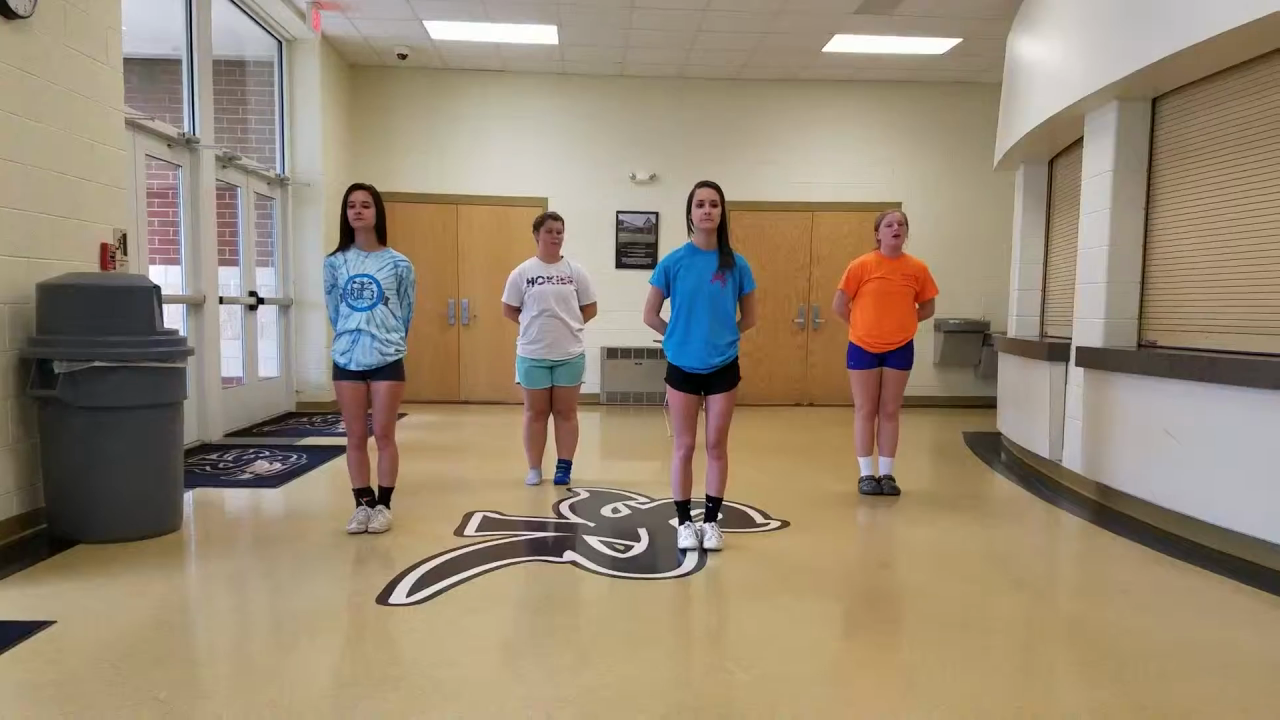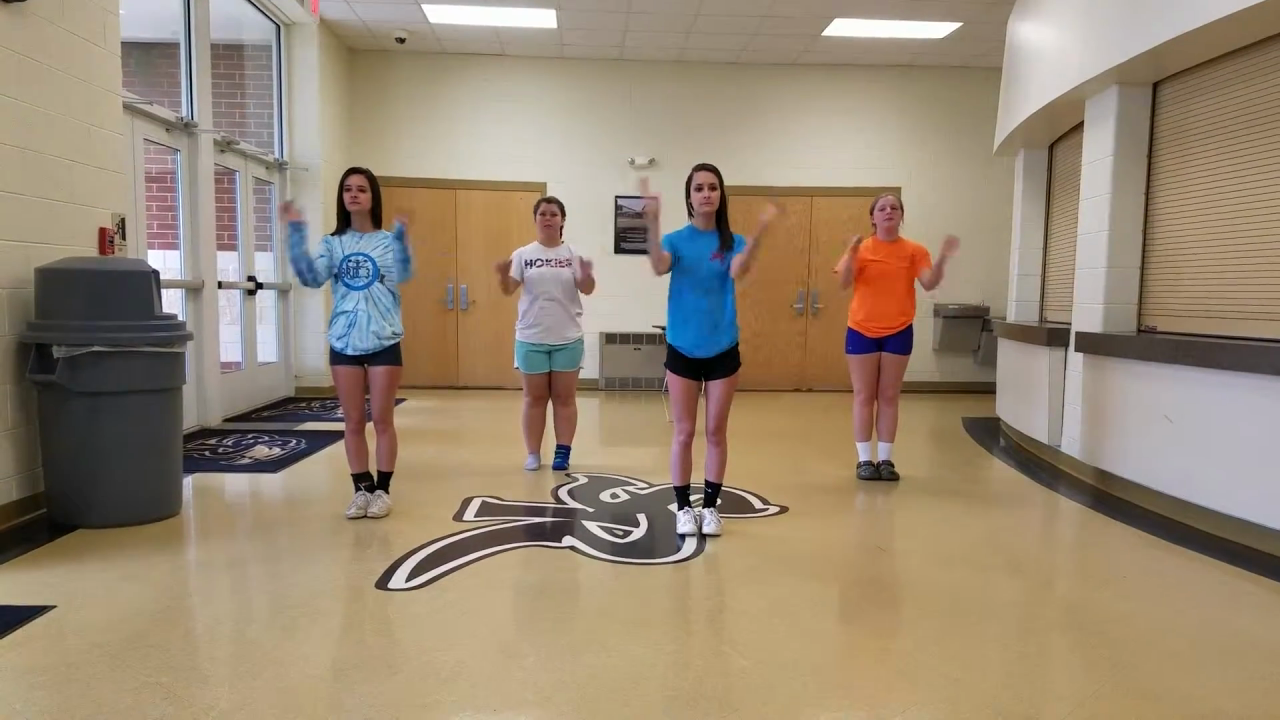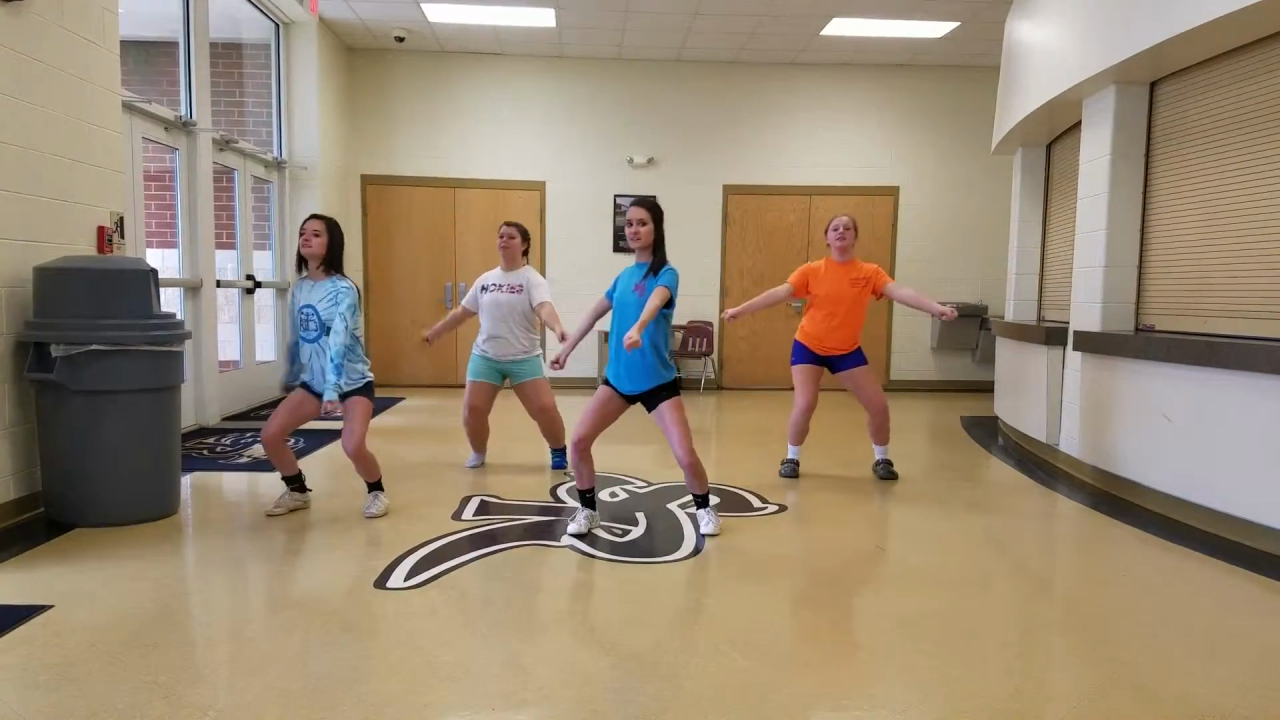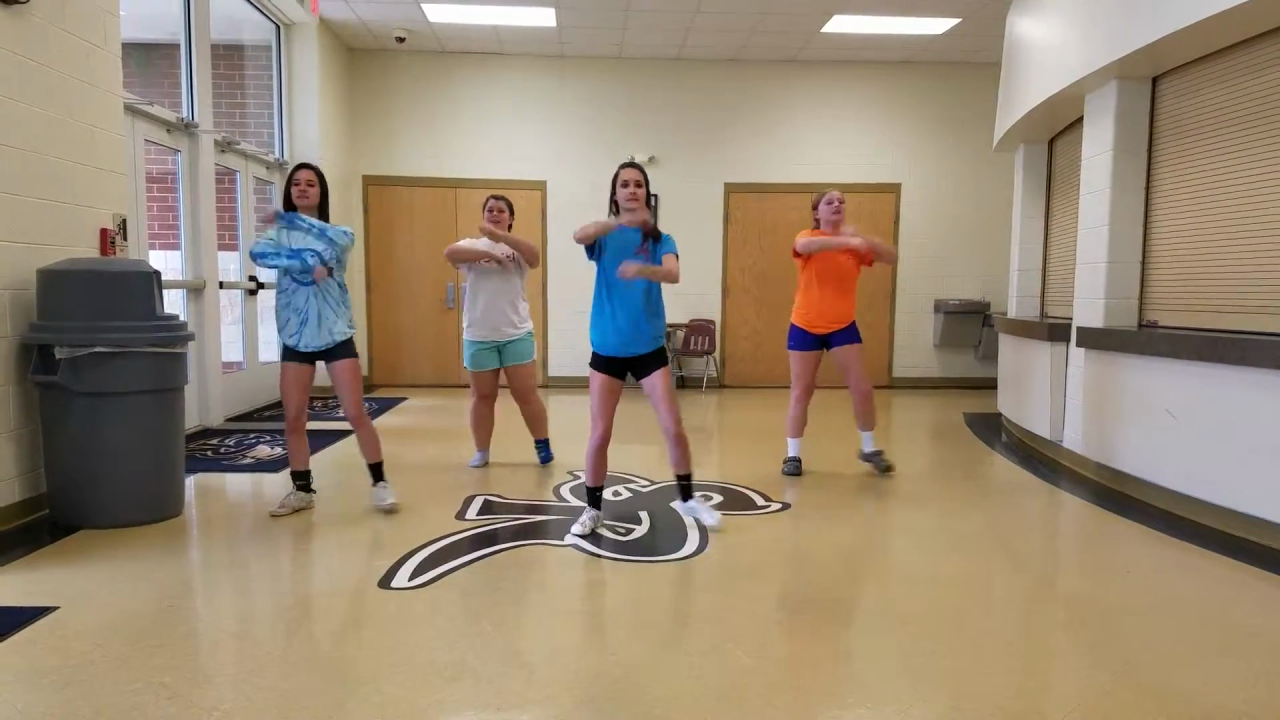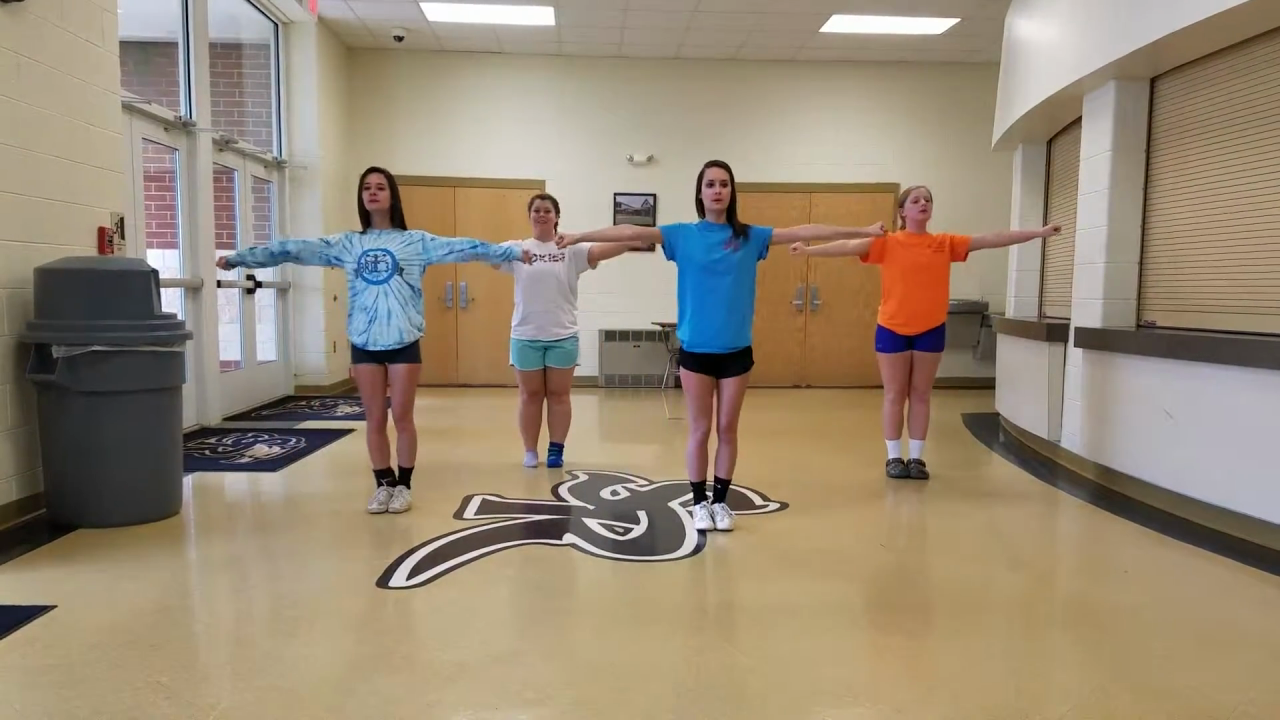
dt=1s
person 1, frame 1
left shoulder: (736, 265)
right shoulder: (672, 263)
left elbow: (748, 318)
right elbow: (650, 315)
left wrist: (720, 336)
right wrist: (681, 337)
left hip: (723, 368)
right hip: (682, 367)
left knee: (716, 447)
right knee: (684, 447)
left ankle: (711, 521)
right ankle: (684, 522)
person 1, frame 2
left shoulder: (734, 241)
right shoulder: (674, 239)
left elbow: (737, 272)
right elbow: (659, 268)
left wrist: (761, 230)
right wrist: (652, 219)
left hip: (722, 349)
right hip: (682, 349)
left knee: (716, 432)
right knee: (684, 432)
left ankle: (710, 507)
right ankle: (684, 508)
person 1, frame 3
left shoulder: (666, 274)
right shoulder: (624, 276)
left elbow: (654, 305)
right elbow: (594, 314)
left wrist: (637, 328)
right wrist: (567, 349)
left hip: (658, 381)
right hip: (617, 378)
left knee: (686, 456)
right knee: (578, 441)
left ankle: (703, 509)
right ankle: (587, 509)
person 1, frame 4
left shoulder: (661, 240)
right shoulder: (604, 233)
left elbow: (674, 274)
right elbow: (581, 235)
left wrist: (643, 269)
right wrist: (616, 219)
left hip: (650, 349)
right hip: (607, 349)
left knee: (674, 431)
right knee: (599, 436)
left ankle: (688, 499)
right ankle: (593, 508)
person 1, frame 5
left shoulder: (749, 237)
right shoulder: (682, 235)
left elbow: (802, 234)
right elbow: (631, 234)
left wrist: (861, 230)
right wrist: (580, 236)
left hip: (736, 348)
right hip: (695, 348)
left knee: (727, 429)
right knee: (700, 430)
left ankle: (720, 501)
right ankle: (699, 502)
person 2, frame 1
left shoulder: (398, 264)
right shoulder: (335, 263)
left elbow: (405, 314)
right elbow: (334, 313)
right wrist: (348, 342)
left hip: (387, 360)
right hip: (346, 360)
left knee: (384, 436)
right knee: (355, 437)
left ankle: (383, 505)
right ankle: (362, 504)
person 2, frame 2
left shoulder: (390, 240)
right shoulder: (333, 242)
left elbow: (401, 276)
right elbow: (310, 278)
left wrist: (401, 236)
right wrist: (296, 232)
left hip: (383, 342)
right hip: (344, 342)
left knee: (382, 420)
right knee: (352, 421)
left ankle: (381, 490)
right ankle: (360, 488)
person 2, frame 3
left shoulder: (343, 290)
right shoulder: (298, 289)
left elbow: (340, 341)
right elbow: (294, 339)
left wrist: (334, 391)
right wrist: (290, 378)
left hip: (354, 383)
right hip: (313, 382)
left knee: (353, 447)
right knee: (271, 436)
left ankle: (376, 491)
right ankle: (297, 490)
person 2, frame 4
left shoulder: (340, 235)
right shoulder: (278, 237)
left elbow: (327, 236)
right elbow: (258, 255)
left wrist: (290, 217)
right wrist: (306, 259)
left hip: (337, 337)
right hip: (295, 341)
left knee: (356, 415)
right knee: (294, 420)
left ankle: (380, 483)
right ankle: (302, 490)
person 2, frame 5
left shoulder: (415, 241)
right shoulder: (348, 243)
left elbow: (460, 248)
right elbow: (298, 249)
left wrist: (510, 251)
right wrist: (239, 258)
left hip: (403, 341)
right hip: (364, 342)
left knee: (402, 417)
right knee: (375, 419)
left ankle: (404, 485)
right ankle: (383, 484)
person 3, frame 1
left shoulder: (917, 268)
right shoulder: (861, 265)
left elbow: (928, 308)
right elbow: (839, 304)
left wrist: (901, 323)
right wrist: (862, 326)
left hip: (899, 349)
right hip: (863, 347)
left knee: (890, 412)
right knee: (865, 411)
left ankle: (887, 474)
right ankle: (866, 474)
person 3, frame 2
left shoulder: (914, 249)
right shoulder: (861, 248)
left elbow: (929, 283)
right elbow: (844, 283)
left wrist: (942, 260)
right wrist: (850, 256)
left hip: (898, 332)
right hip: (862, 331)
left knee: (889, 396)
right knee: (864, 396)
left ankle: (885, 458)
right ankle: (864, 459)
person 3, frame 3
left shoulder: (870, 273)
right shoulder: (811, 271)
left elbow: (901, 292)
right elbow: (779, 293)
left wrist: (937, 308)
right wrist: (740, 309)
left hip: (848, 350)
right hip: (808, 347)
left knee: (878, 406)
right knee: (804, 405)
left ankle: (882, 459)
right ankle: (792, 458)
person 3, frame 4
left shoulder: (856, 245)
right shoulder: (807, 237)
left elbow: (891, 257)
right elbow: (805, 247)
left wrist: (860, 243)
right wrist: (841, 241)
left hip: (843, 326)
right hip: (805, 327)
left knee: (863, 389)
right knee: (801, 393)
left ankle: (869, 448)
right ankle: (793, 455)
person 3, frame 5
left shoulder: (945, 243)
right shoulder: (887, 243)
left elbow: (991, 240)
right elbow: (849, 247)
left wrist: (1038, 232)
right wrist: (810, 249)
left hip: (931, 329)
right hip: (893, 328)
left knee: (921, 395)
right knee: (894, 395)
left ankle: (916, 458)
right ankle: (893, 457)
person 4, frame 1
left shoulder: (575, 271)
right shoulder: (522, 272)
left elbow: (590, 308)
right elbow: (509, 310)
left wrist: (568, 325)
right wrist: (533, 325)
left hip: (569, 354)
right hip: (533, 354)
left knee: (566, 412)
right knee: (535, 412)
left ankle: (564, 467)
right ankle: (534, 468)
person 4, frame 2
left shoulder: (575, 254)
right shoulder: (522, 254)
left elbow: (587, 289)
right elbow: (508, 289)
left wrist: (587, 274)
right wrist: (503, 274)
left hip: (568, 338)
right hip: (532, 338)
left knee: (564, 397)
right knee: (534, 397)
left ankle: (563, 452)
right ankle: (533, 453)
person 4, frame 3
left shoulder: (532, 280)
right shoulder: (485, 279)
left elbow: (545, 309)
right elbow: (462, 311)
left wrist: (558, 329)
right wrist: (435, 332)
left hip: (523, 358)
right hip: (485, 356)
left knee: (544, 409)
right knee: (473, 409)
left ankle: (559, 452)
right ankle: (478, 452)
person 4, frame 4
left shoulder: (519, 250)
right shoulder: (471, 246)
left elbow: (535, 255)
right elbow: (450, 255)
left wrist: (502, 236)
right wrist: (486, 253)
left hip: (517, 334)
right hip: (479, 336)
left knee: (526, 393)
right knee: (482, 396)
left ankle: (543, 444)
right ankle: (482, 451)
person 4, frame 5
left shoulder: (572, 250)
right shoulder: (516, 249)
left elbow: (600, 252)
left wrist: (629, 243)
left hip: (563, 335)
right hip: (526, 335)
left knee: (559, 394)
right knee: (530, 395)
left ankle: (556, 449)
right ankle: (530, 451)
